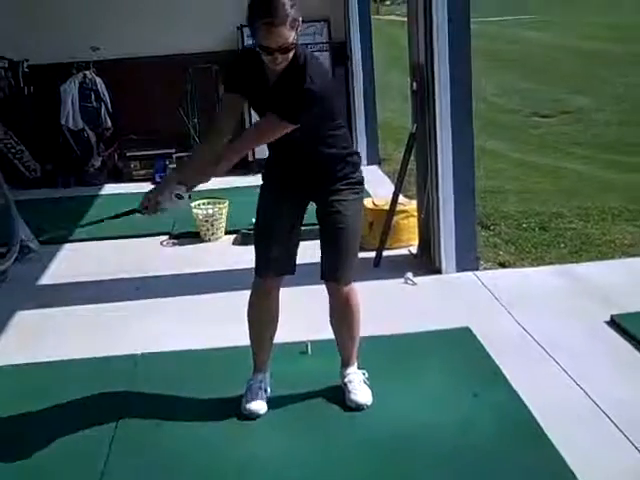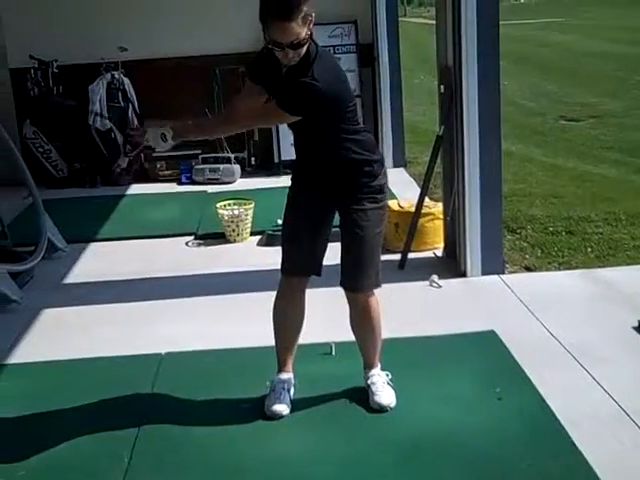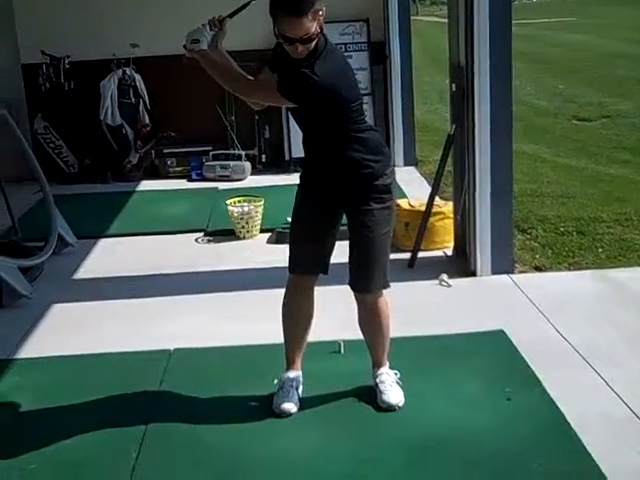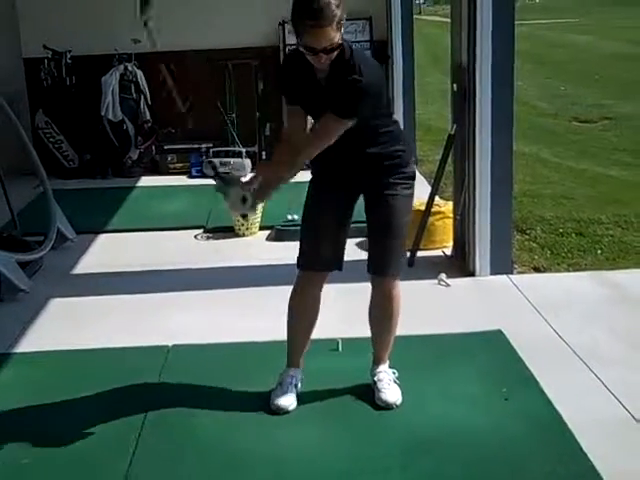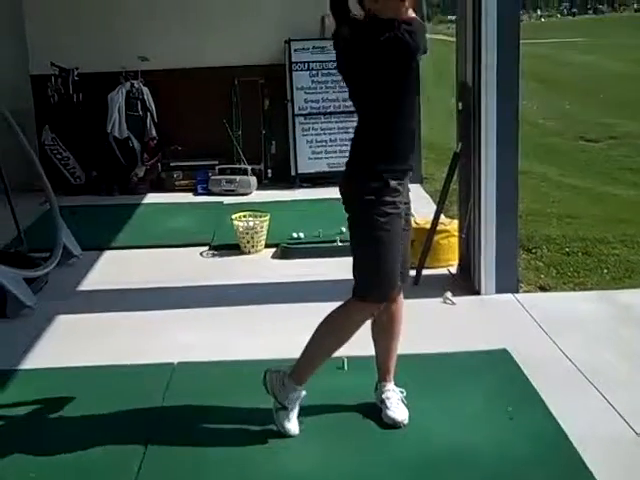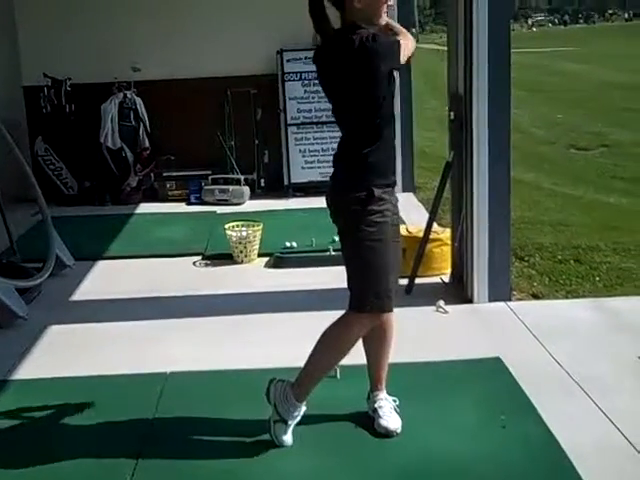
dt=0.7s
person 1, frame 1
left shoulder: (311, 83)
right shoulder: (244, 66)
left elbow: (243, 145)
right elbow: (221, 136)
left wrist: (183, 185)
right wrist: (171, 179)
left hip: (336, 176)
right hip: (283, 173)
left knee: (340, 283)
right knee: (267, 279)
left ankle: (351, 370)
right ankle: (259, 376)
person 1, frame 2
left shoulder: (318, 83)
right shoulder: (271, 60)
left elbow: (243, 124)
right elbow: (236, 114)
left wrist: (179, 132)
right wrist: (178, 126)
left hip: (359, 180)
right hip: (311, 176)
left knee: (360, 289)
right knee: (292, 280)
left ankle: (374, 372)
right ankle: (284, 375)
person 1, frame 3
left shoulder: (319, 77)
right shoulder: (289, 50)
left elbow: (249, 91)
right elbow: (257, 96)
left wrist: (202, 54)
right wrist: (217, 51)
left hip: (366, 180)
right hip: (319, 174)
left knee: (368, 288)
right knee: (301, 278)
left ankle: (382, 370)
right ankle: (292, 373)
person 1, frame 4
left shoulder: (360, 76)
right shoulder: (292, 69)
left elbow: (313, 145)
right elbow: (294, 137)
left wrist: (261, 187)
right wrist: (260, 178)
left hip: (388, 169)
right hip: (328, 171)
left knee: (385, 277)
right knee: (310, 274)
left ankle: (381, 367)
right ankle: (292, 370)
person 1, frame 5
left shoulder: (350, 37)
right shoulder: (402, 41)
left hip: (388, 180)
right hip: (375, 186)
left knee: (393, 290)
right knee: (371, 298)
left ankle: (386, 385)
right ankle: (290, 381)
person 1, frame 6
left shoulder: (334, 48)
right shoulder: (367, 47)
right elbow: (407, 41)
left hip: (372, 189)
right hip: (364, 193)
left knee: (383, 302)
right knee: (367, 308)
left ankle: (378, 394)
right ankle: (292, 395)
